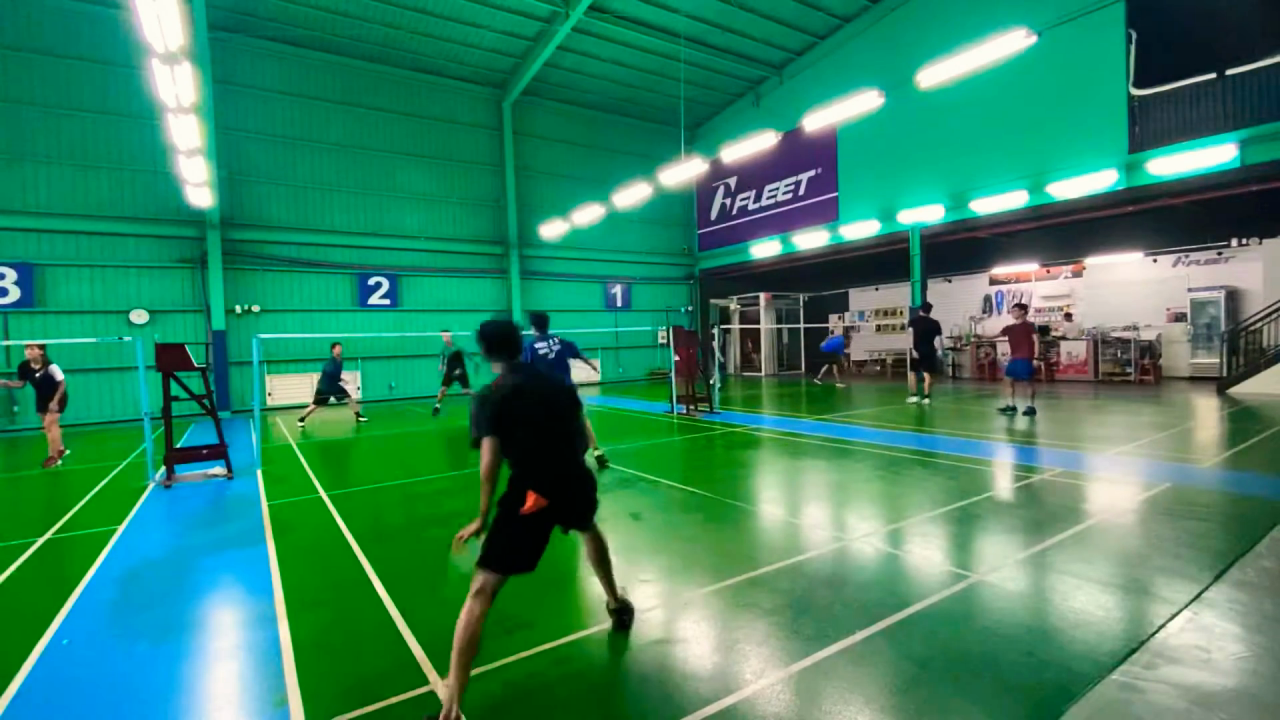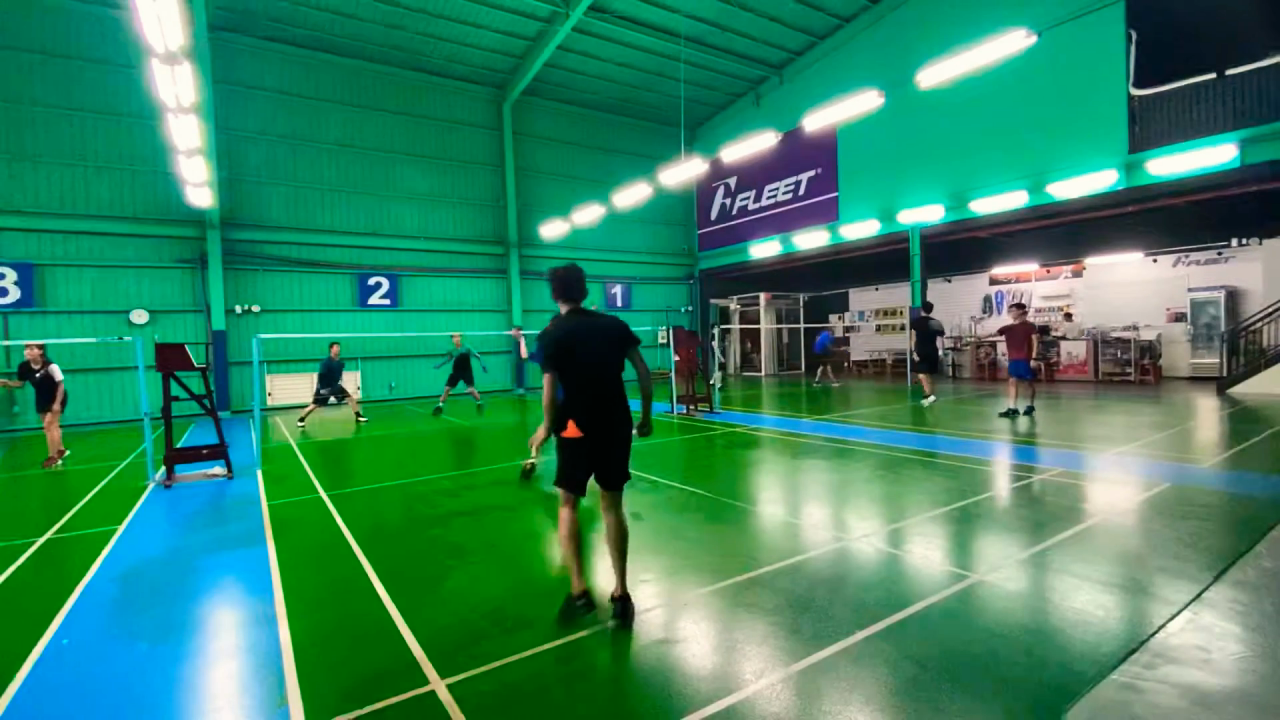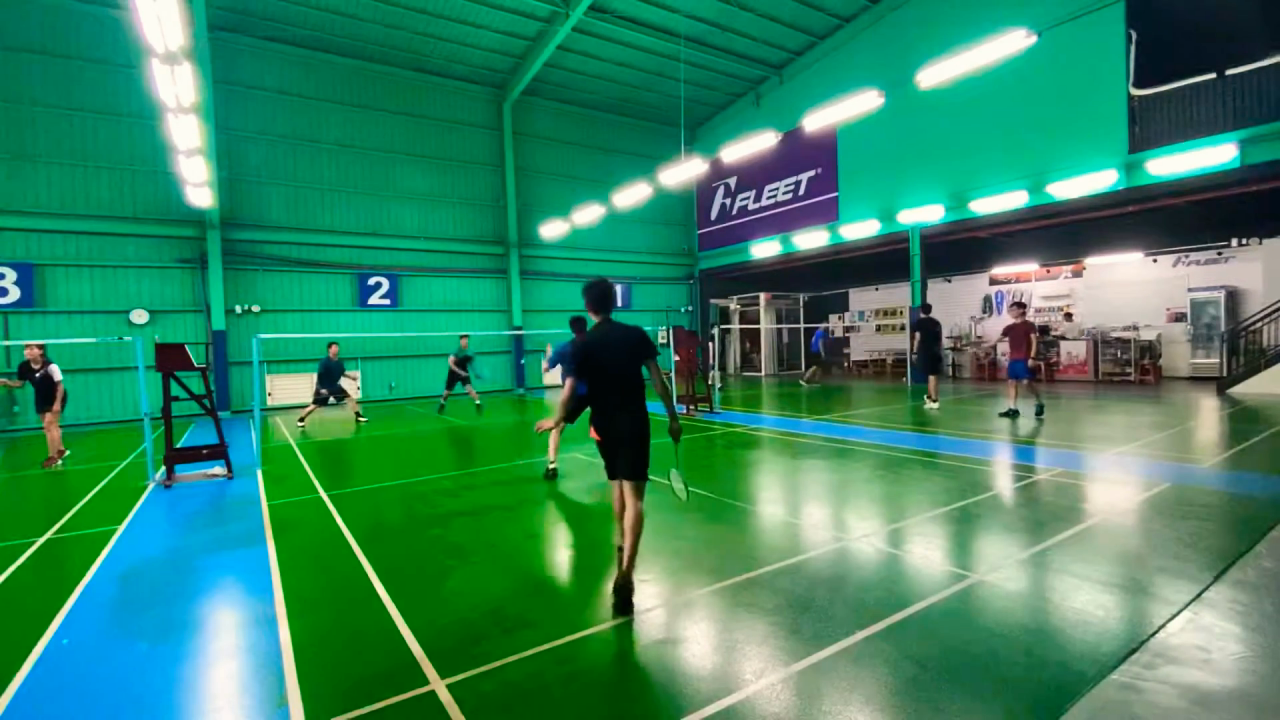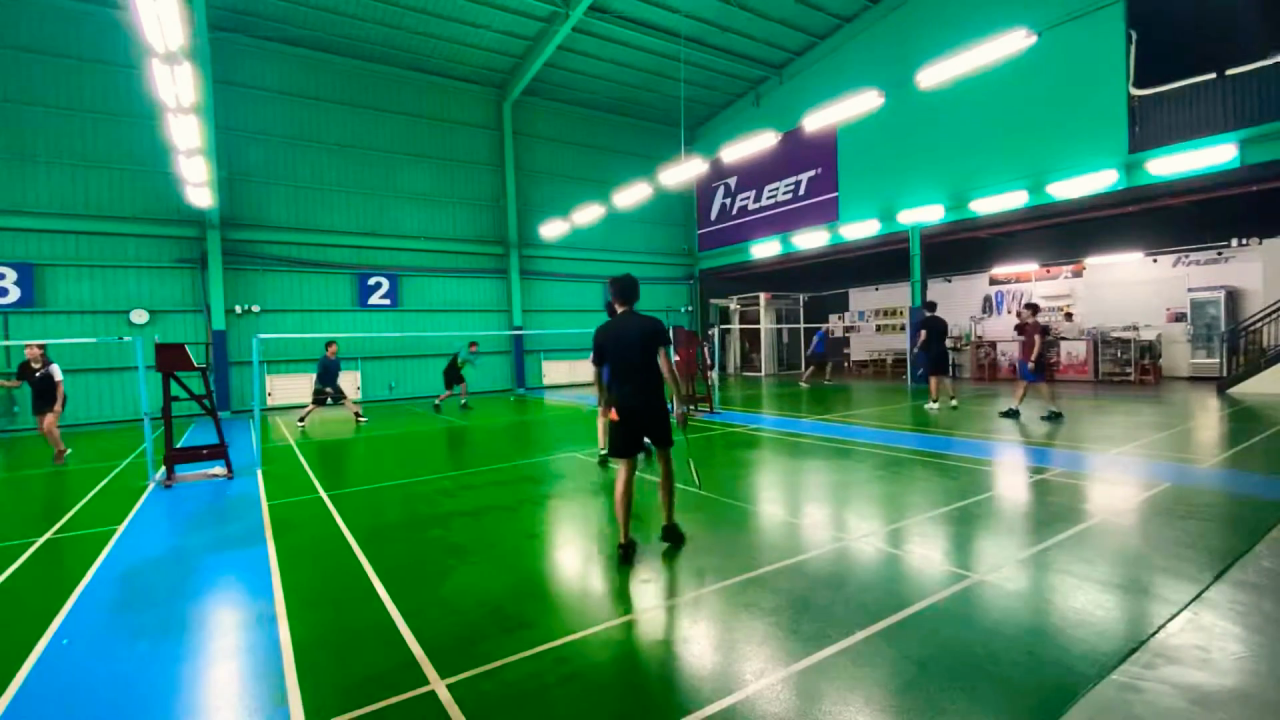
dt=0.3s
person 1, frame 1
left shoulder: (489, 398)
right shoulder: (557, 383)
left elbow: (490, 462)
right elbow: (581, 440)
left wrist: (482, 518)
left hip: (533, 492)
right hip: (577, 485)
left knee: (481, 594)
right knee: (589, 531)
right ankle: (618, 605)
person 1, frame 2
left shoulder: (552, 335)
right shoulder: (614, 325)
left elbow: (550, 390)
right elbow: (643, 373)
left wrist: (545, 428)
right wrist: (646, 416)
left hip: (577, 427)
right hip: (616, 424)
left knee: (567, 506)
right knee: (612, 507)
left ankle: (579, 591)
right ankle: (621, 595)
person 1, frame 3
left shoulder: (580, 345)
right shoulder: (637, 335)
left elbow: (569, 392)
right elbow: (658, 381)
left wrist: (556, 420)
right wrist: (673, 416)
left hip: (604, 426)
right hip: (634, 424)
left knee: (620, 484)
right knee: (633, 498)
left ankle: (623, 548)
right ankle: (623, 577)
person 1, frame 4
left shoulder: (602, 333)
right shoulder: (654, 326)
left elbow: (598, 376)
right elbow: (667, 368)
left wrist: (605, 401)
right wrist: (679, 404)
left hip: (622, 408)
right hip: (653, 405)
left knee: (625, 472)
right knee: (664, 461)
left ankle: (624, 542)
right ankle: (668, 524)
